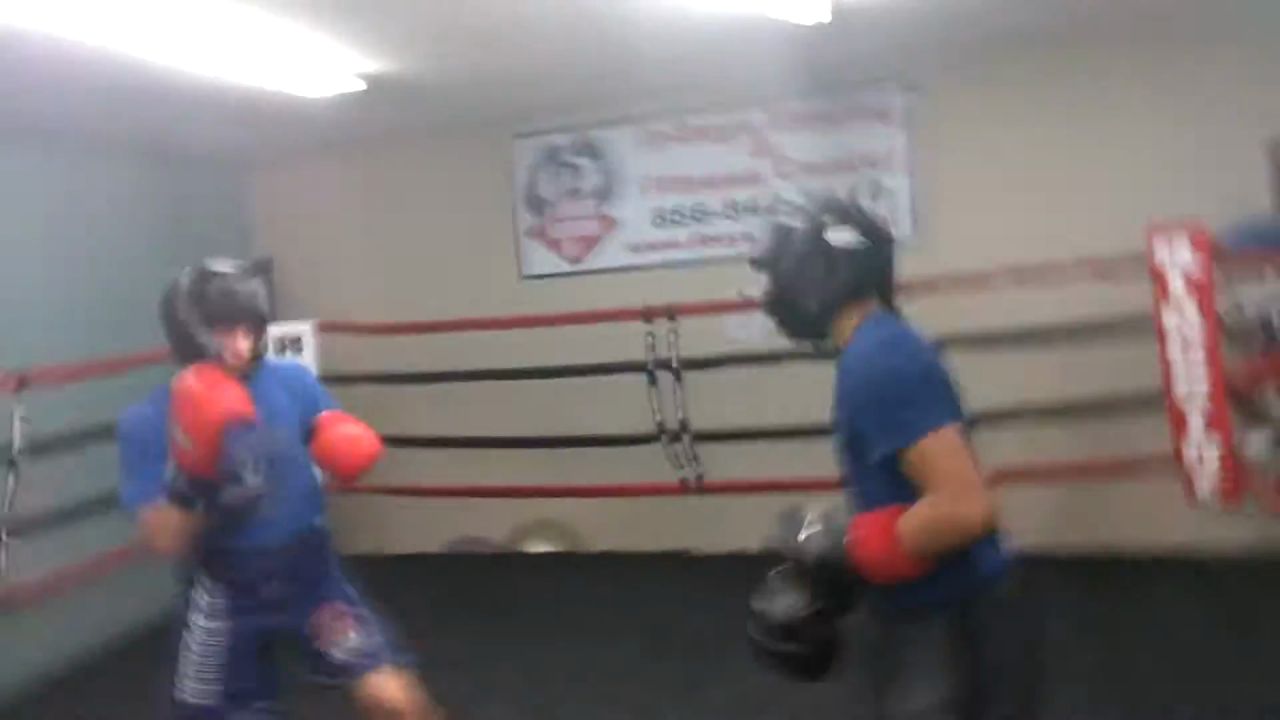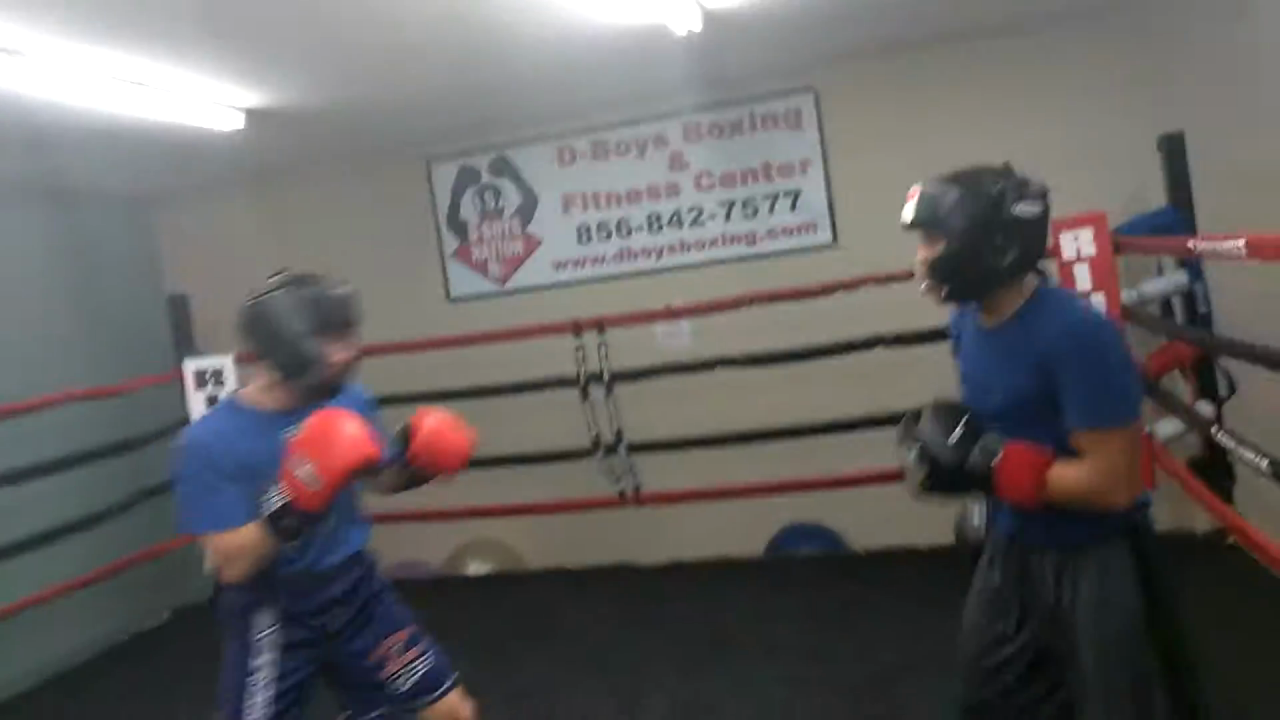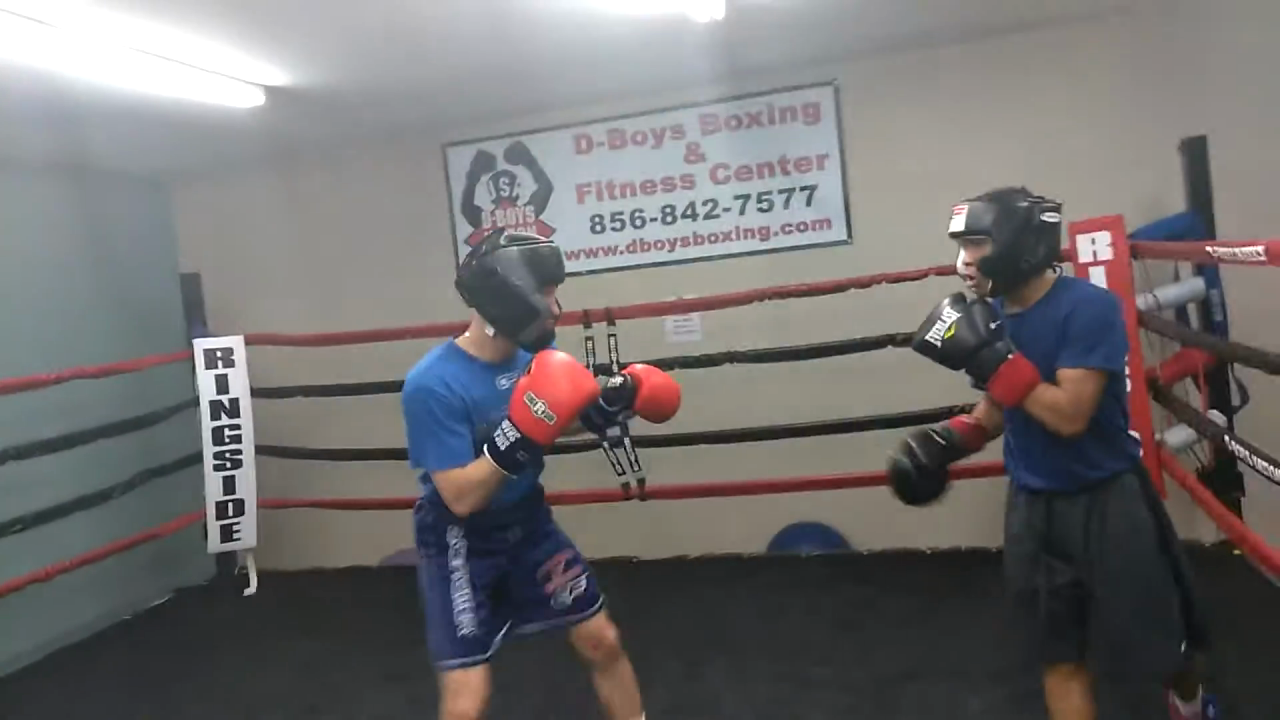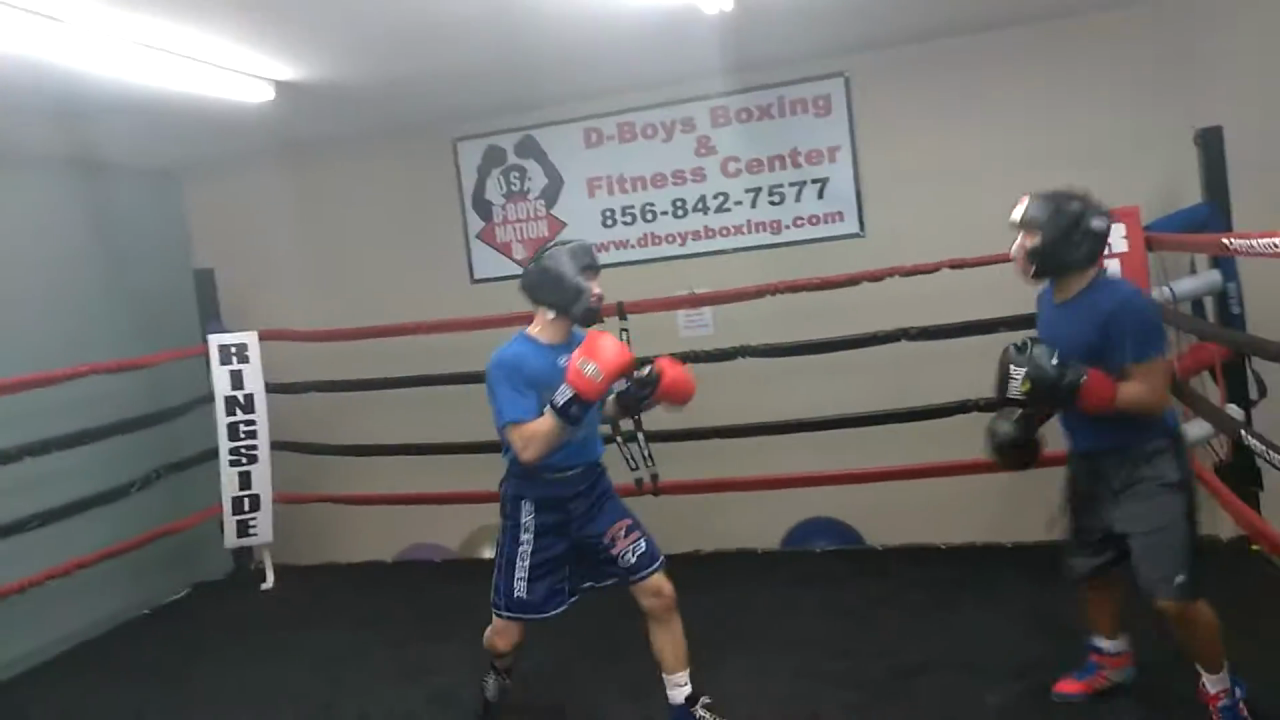
dt=0.7s
person 1, frame 1
left shoulder: (880, 362)
right shoulder: (878, 353)
left elbow: (968, 505)
left wrist: (854, 552)
right wrist: (821, 564)
left hip: (953, 623)
right hip: (914, 613)
person 1, frame 2
left shoulder: (1076, 333)
right shoulder: (967, 325)
left elbow: (1115, 483)
left wrist: (989, 465)
left hip: (1098, 559)
right hip: (1013, 550)
person 1, frame 3
left shoulder: (1089, 307)
right shoulder: (990, 313)
left elbow: (1069, 415)
left wrist: (988, 358)
right wrist: (951, 438)
left hip: (1108, 500)
right hip: (1031, 505)
left knee: (1159, 645)
right knee: (1057, 655)
person 1, frame 4
left shoulder: (1124, 304)
right shoulder: (1049, 299)
left elbow: (1152, 396)
left wrist: (1072, 384)
right wrist: (1029, 409)
left hip: (1148, 462)
right hip: (1090, 462)
left knee: (1173, 595)
right knee: (1092, 568)
right ankle: (1111, 656)
person 2, frame 1
left shoulder: (290, 382)
right shoulder: (149, 423)
left elbow: (339, 452)
right elbow: (169, 542)
left wrist: (347, 452)
right wrist: (187, 471)
left hip: (308, 569)
right hip: (229, 590)
person 2, frame 2
left shoulder: (347, 400)
right shoulder: (210, 443)
left elbow: (381, 476)
right elbow: (231, 566)
left wrist: (413, 459)
right wrist: (291, 504)
left hip: (355, 592)
right hip: (273, 620)
person 2, frame 3
left shoulder: (533, 351)
right shoulder: (432, 384)
left elbow: (560, 414)
right elbow: (462, 499)
left wrist: (608, 403)
right wrist: (519, 434)
left hip: (527, 524)
right hip: (459, 541)
left knee: (602, 643)
person 2, frame 4
left shoulder: (585, 343)
right shoulder: (509, 362)
right elbow: (529, 447)
left wrist: (642, 390)
right wrist: (573, 394)
left hip: (591, 491)
right hip: (535, 504)
left knee: (659, 595)
right knee: (507, 636)
right ankle: (499, 672)
